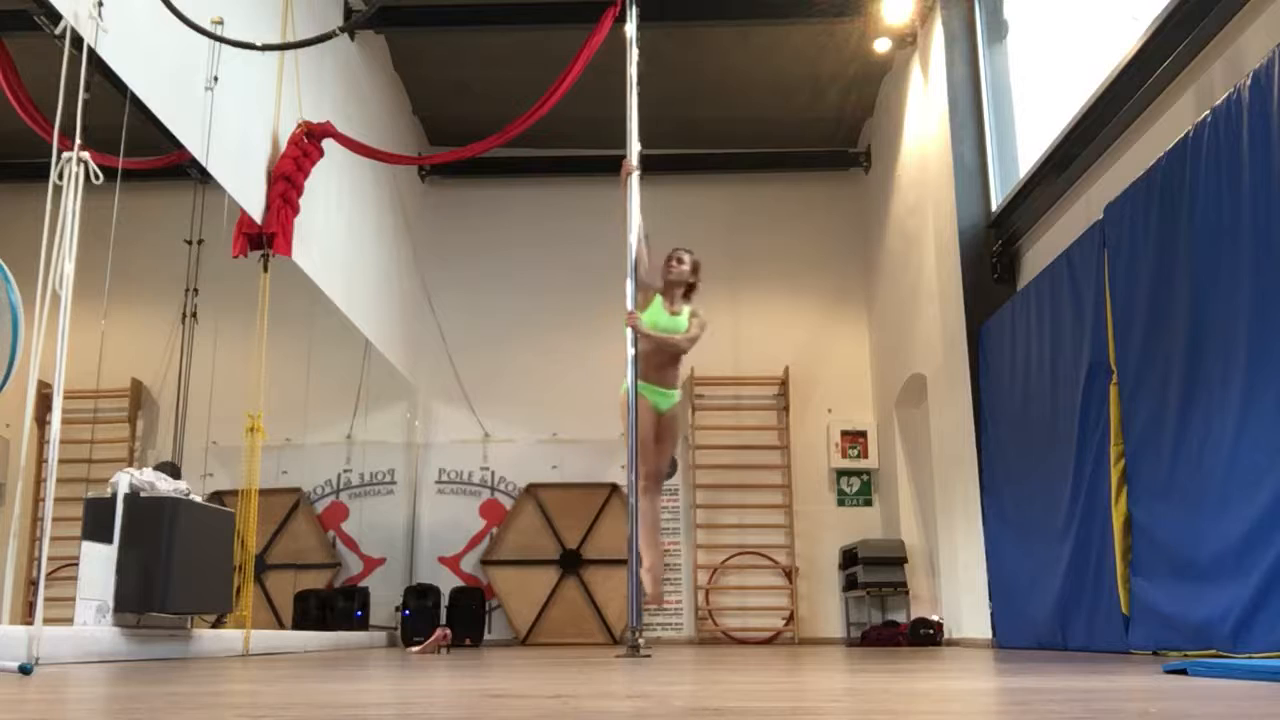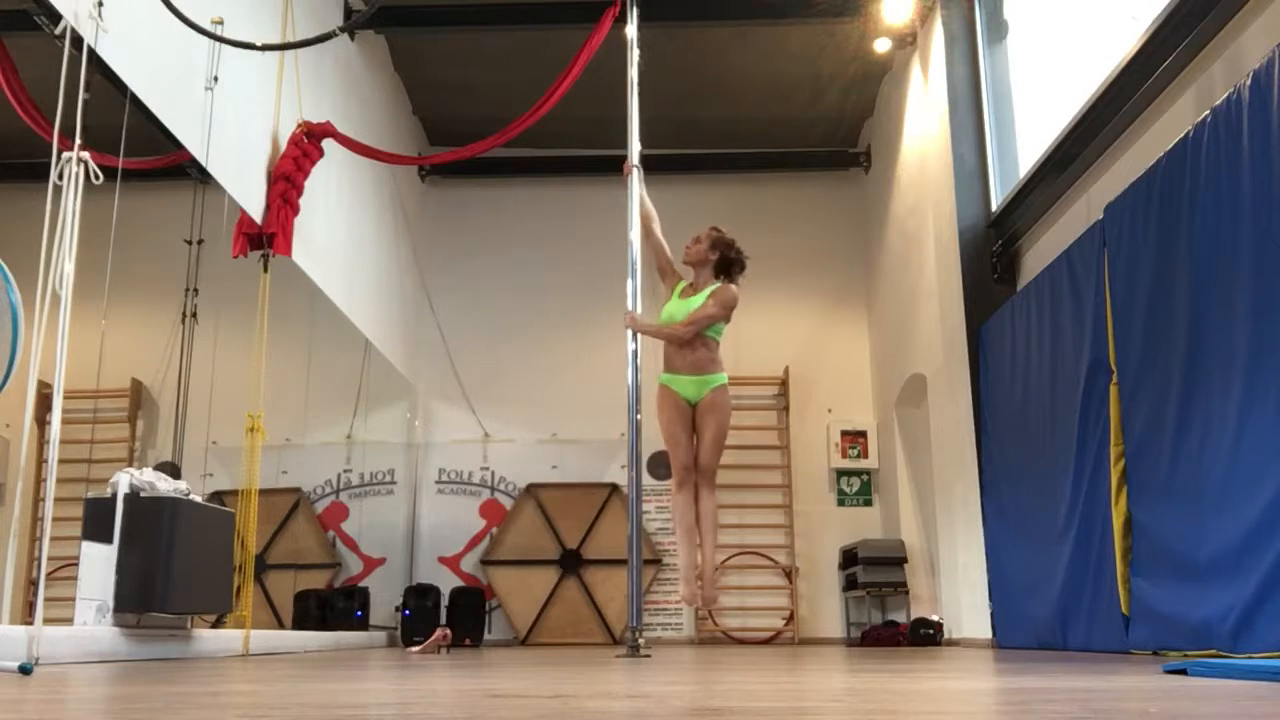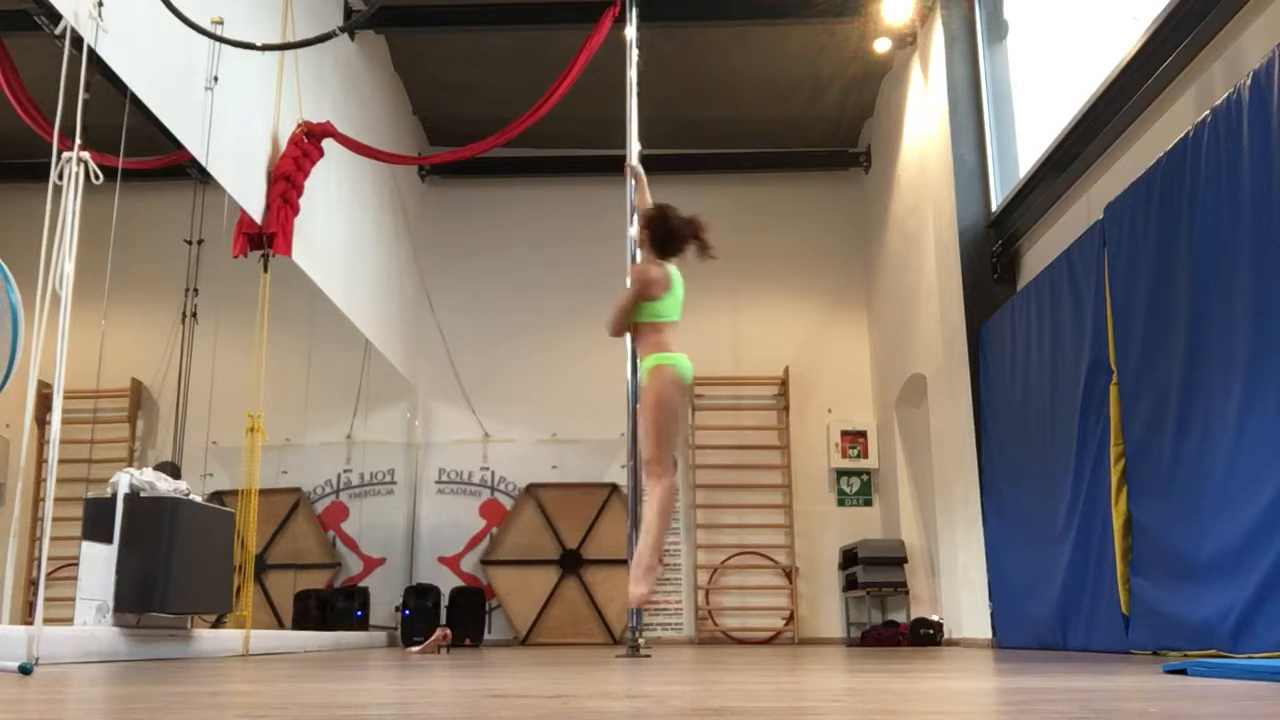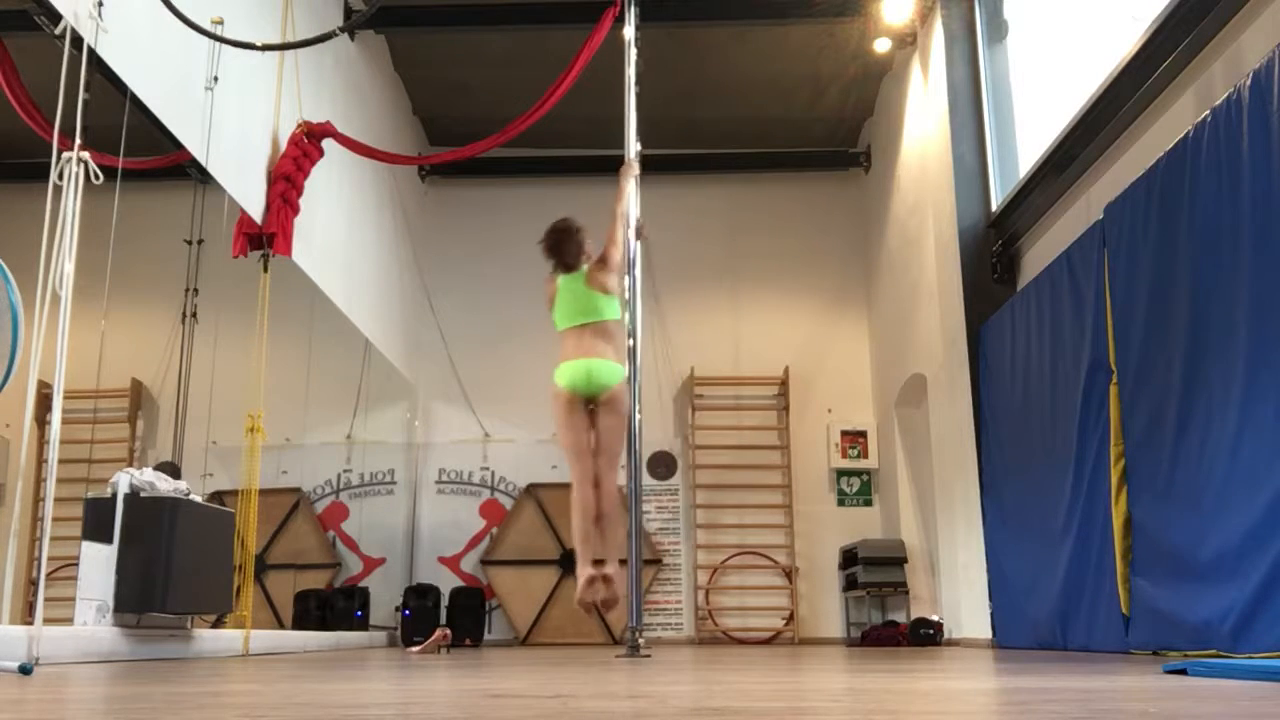
dt=0.4s
person 1, frame 1
left shoulder: (696, 317)
right shoulder: (646, 297)
left elbow: (683, 345)
right elbow: (637, 242)
left wrist: (646, 331)
right wrist: (629, 188)
left hip: (669, 399)
right hip: (640, 393)
left knee: (655, 483)
right knee: (644, 481)
left ankle: (653, 566)
right ankle: (650, 568)
person 1, frame 2
left shoulder: (726, 294)
right shoulder: (674, 283)
left elbow: (685, 332)
right elbow: (652, 230)
left wrist: (641, 326)
right wrist: (639, 185)
left hip: (711, 386)
right hip: (673, 386)
left knee: (706, 476)
right knee: (682, 476)
left ankle: (709, 568)
right ankle: (687, 569)
person 1, frame 3
left shoulder: (645, 272)
right shoulder: (671, 267)
left elbow: (615, 327)
right elbow: (660, 223)
left wrist: (630, 322)
right wrist: (640, 183)
left hip: (663, 369)
right hip: (667, 370)
left knee: (661, 469)
right knee: (654, 469)
left ankle: (648, 564)
right ankle: (642, 562)
person 1, frame 4
left shoulder: (554, 288)
right shoulder: (602, 269)
right elbow: (618, 220)
right wrist: (626, 178)
left hip: (568, 377)
right hip: (609, 375)
left knee: (582, 474)
right knee: (606, 474)
left ankle: (585, 567)
right ankle: (611, 566)
